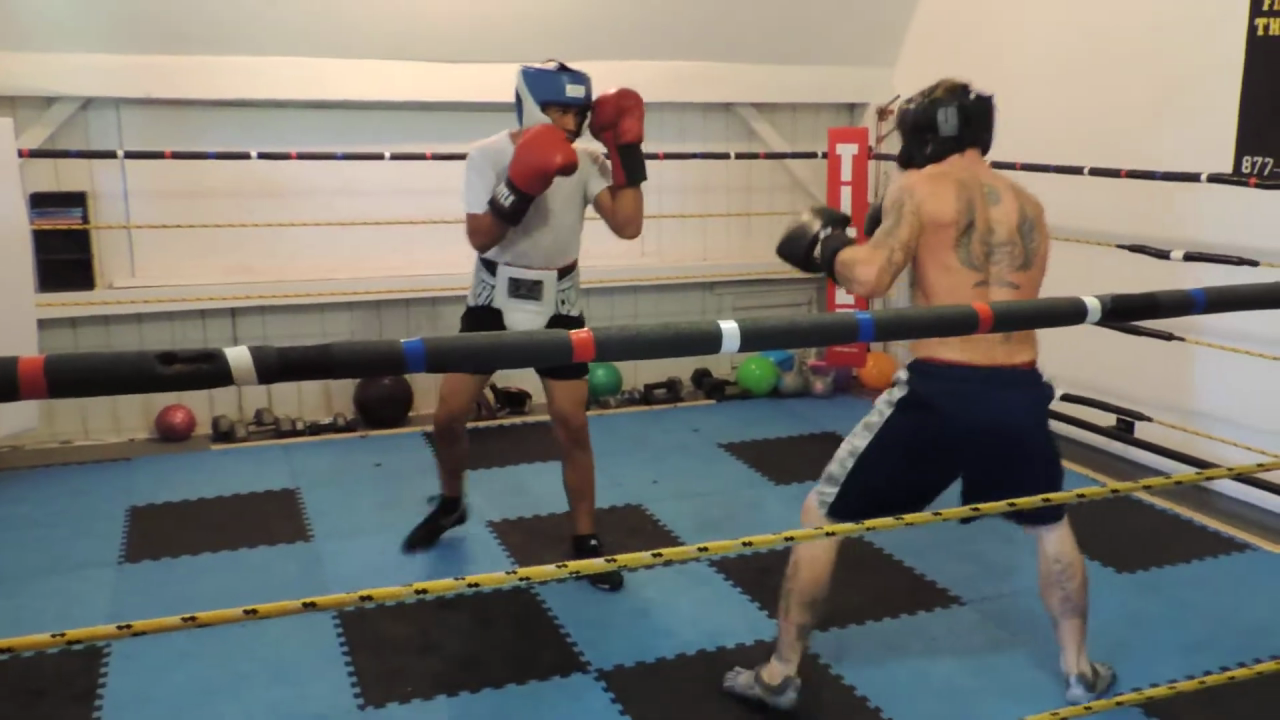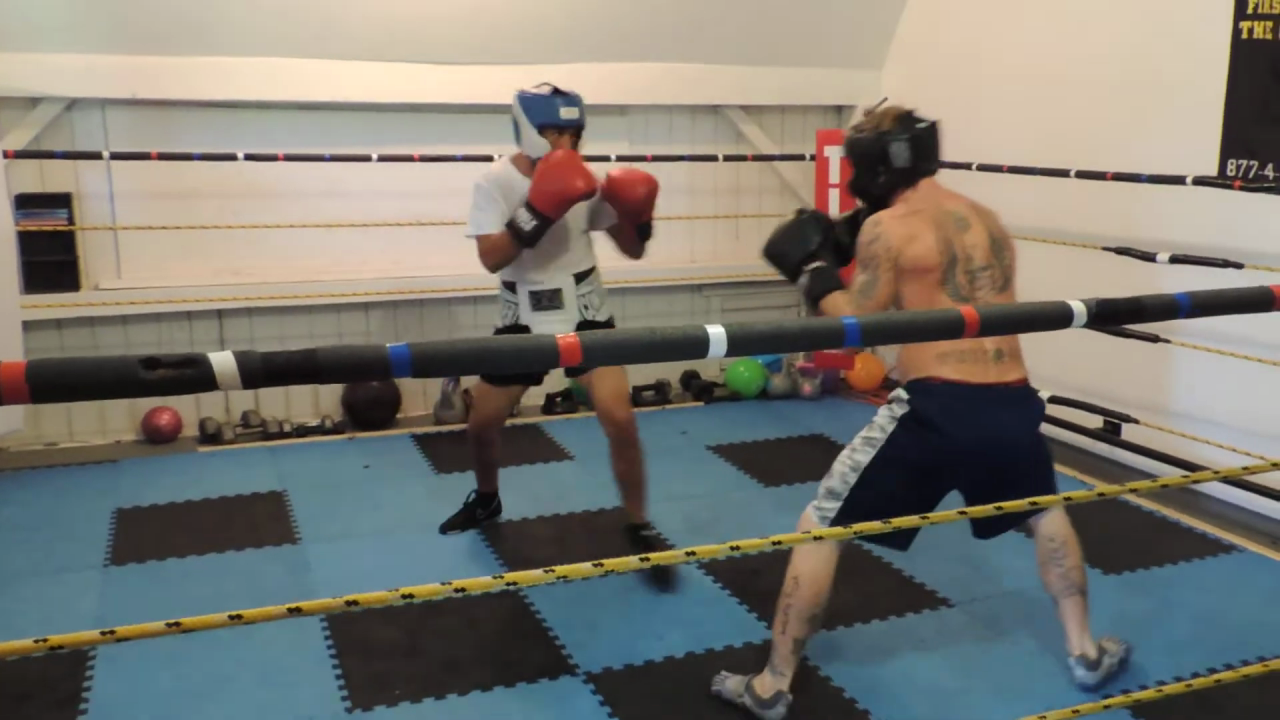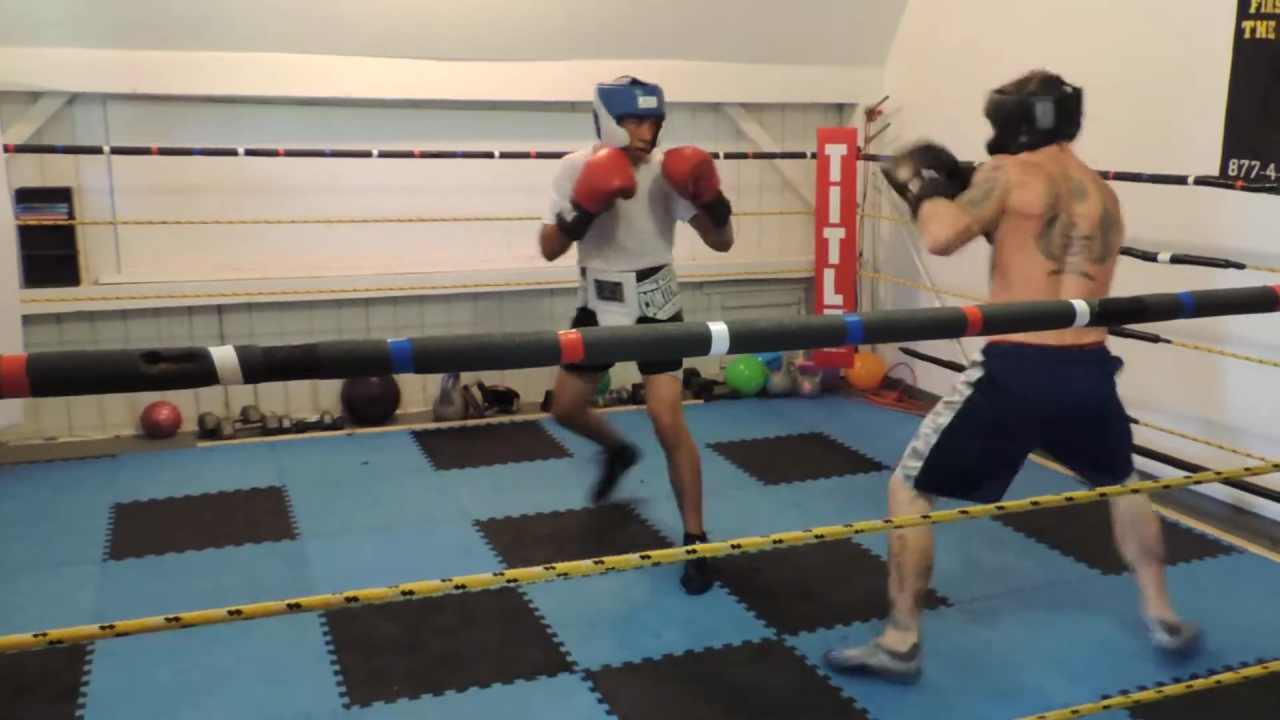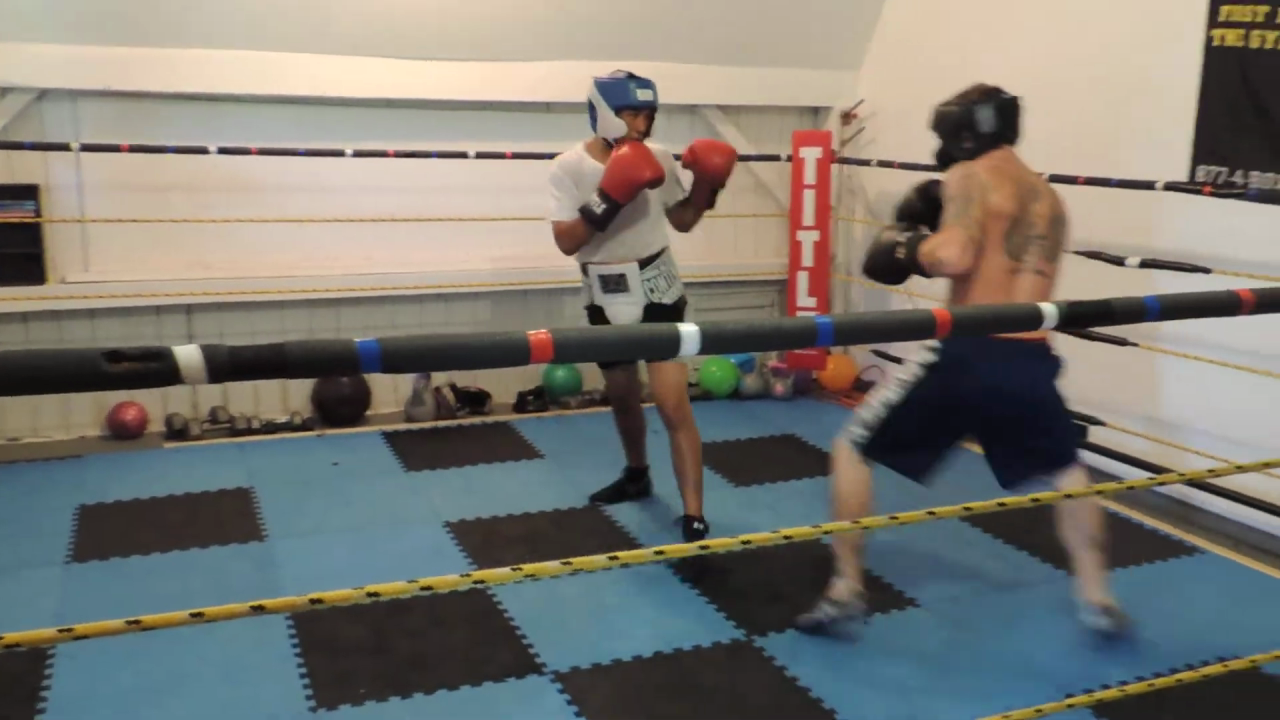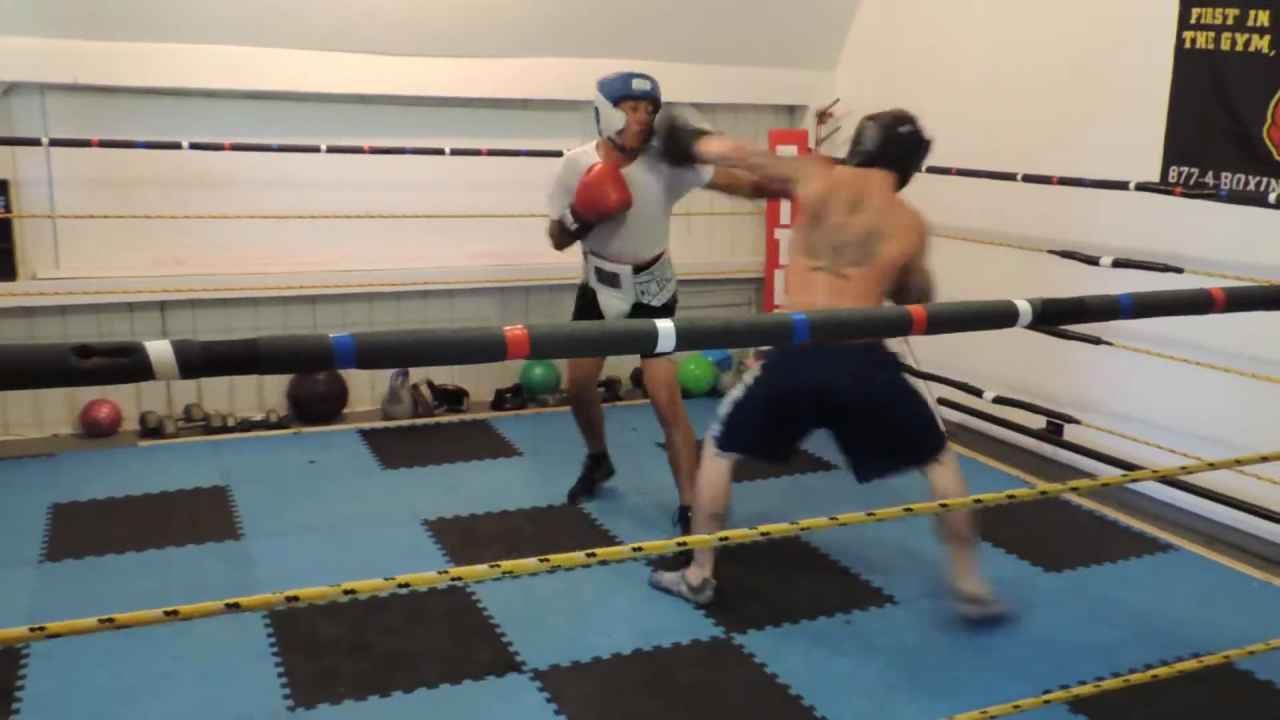
dt=0.3s
person 1, frame 1
left shoulder: (920, 188)
right shoulder: (1028, 205)
left elbow: (867, 277)
left wrist: (825, 244)
left hip: (938, 390)
right hip: (1018, 390)
left knee: (821, 516)
right knee: (1053, 527)
left ankle: (780, 672)
right ankle: (1079, 670)
person 1, frame 2
left shoulder: (886, 227)
right shoulder: (987, 220)
left elbow: (855, 323)
left wrist: (812, 268)
left hip: (934, 408)
right hip: (1011, 403)
left knee: (818, 529)
right knee: (1046, 513)
right ankle: (1086, 651)
person 1, frame 3
left shoulder: (1007, 173)
right shoulder: (1105, 196)
left elbow: (944, 236)
left wrist: (919, 182)
left hip: (1015, 370)
right hip: (1088, 371)
left knee: (908, 490)
right knee: (1124, 490)
left ankle: (901, 641)
right ankle: (1164, 618)
person 1, frame 4
left shoulder: (971, 177)
right shoulder: (1050, 200)
left elbow: (954, 258)
left wrist: (908, 245)
left hip: (965, 355)
right hip: (1030, 362)
left knee: (851, 449)
right knee: (1067, 476)
left ankle: (845, 590)
right ankle: (1096, 597)
person 1, frame 5
left shoulder: (823, 178)
right shoulder: (912, 226)
left elbow: (730, 154)
right elbow: (919, 299)
left wrist: (685, 140)
left hip: (792, 358)
right hip: (862, 364)
left knee: (719, 453)
right knee: (939, 463)
left ankle: (698, 575)
right ankle: (969, 585)
person 2, frame 1
left shoulder: (584, 161)
right shoulder: (486, 156)
left elbow: (629, 226)
right elbow: (480, 237)
left wrist: (626, 149)
right wrist: (521, 185)
left hip: (558, 306)
right hip: (493, 302)
left knee: (572, 428)
right knee: (448, 417)
left ankle: (584, 541)
right ankle: (449, 502)
person 2, frame 2
left shoulder: (589, 182)
right shoulder: (494, 181)
left elbow: (633, 249)
right elbow: (492, 258)
left wrist: (639, 217)
right wrist: (541, 209)
left hip: (585, 311)
right hip: (523, 317)
left knee: (619, 419)
right knee: (482, 422)
left ankle: (639, 529)
right ankle: (486, 498)
person 2, frame 3
left shoulder: (669, 174)
right shoulder: (574, 170)
left elbow: (721, 242)
right elbow: (549, 248)
left wrist: (710, 198)
right wrist: (583, 206)
left hip: (654, 306)
right hip: (597, 304)
left knee: (667, 423)
right knee: (566, 408)
left ankle: (694, 541)
right ankle: (617, 450)
person 2, frame 4
left shoulder: (659, 161)
right shoulder: (569, 168)
left elbow: (684, 221)
right elbow: (567, 242)
left wrist: (708, 185)
right wrist: (609, 197)
left hip: (657, 293)
right hip: (605, 298)
left knee: (673, 405)
right knee: (621, 396)
left ankle: (694, 521)
right ankle: (636, 475)
person 2, frame 5
left shoulder: (668, 161)
right shoulder: (576, 165)
left elbow: (734, 182)
right elbow: (557, 240)
left wrist: (775, 182)
right wrist: (581, 217)
left hip: (651, 292)
right hip: (599, 288)
left knee: (665, 402)
right knee: (577, 385)
left ankle: (690, 510)
right ankle: (598, 459)
